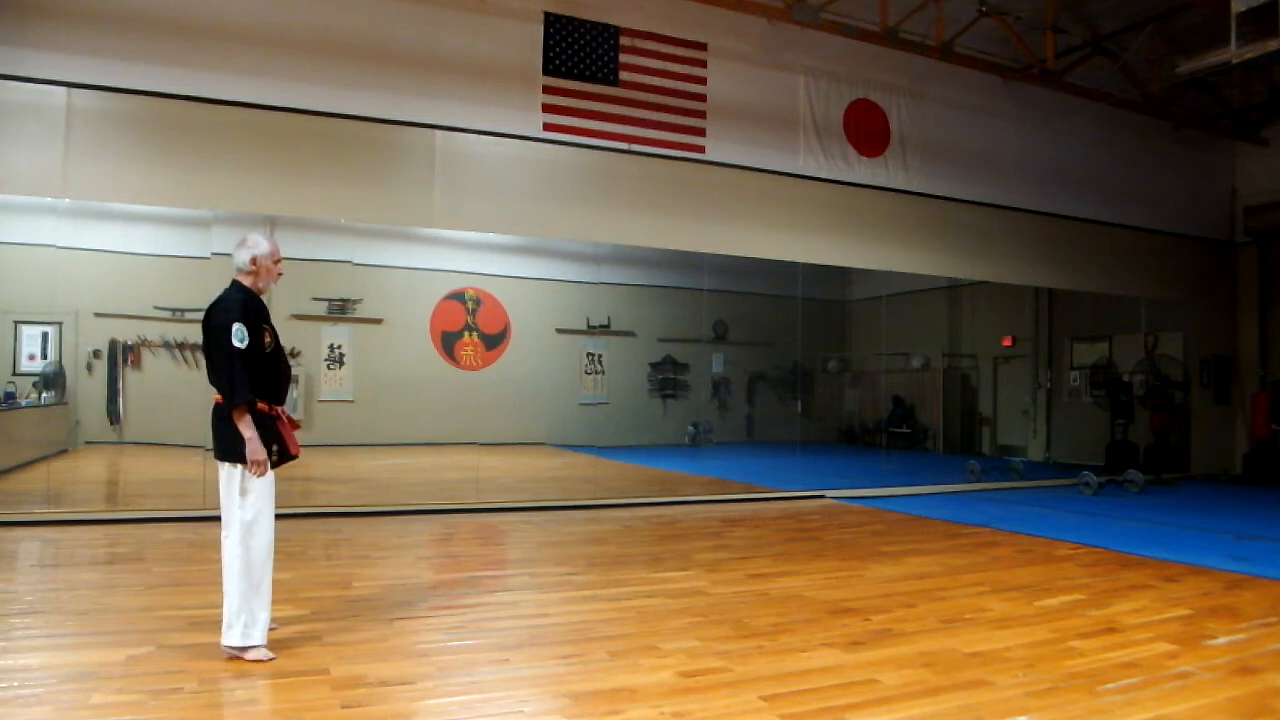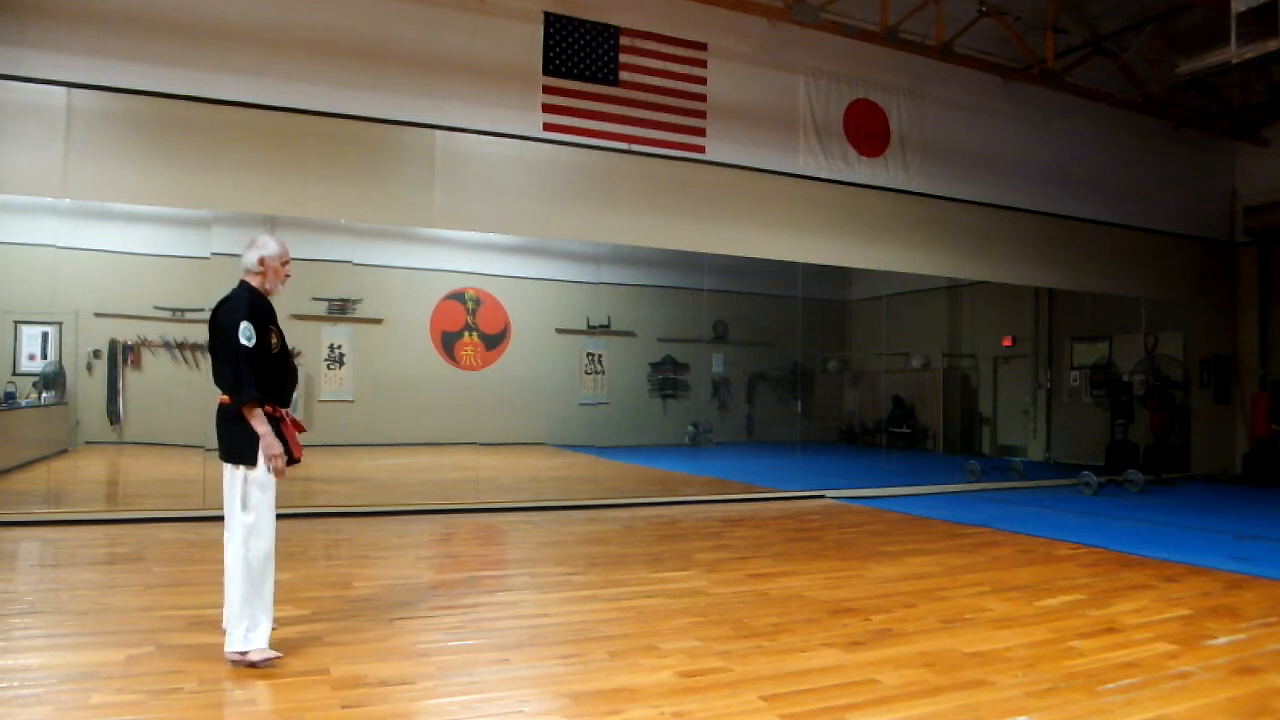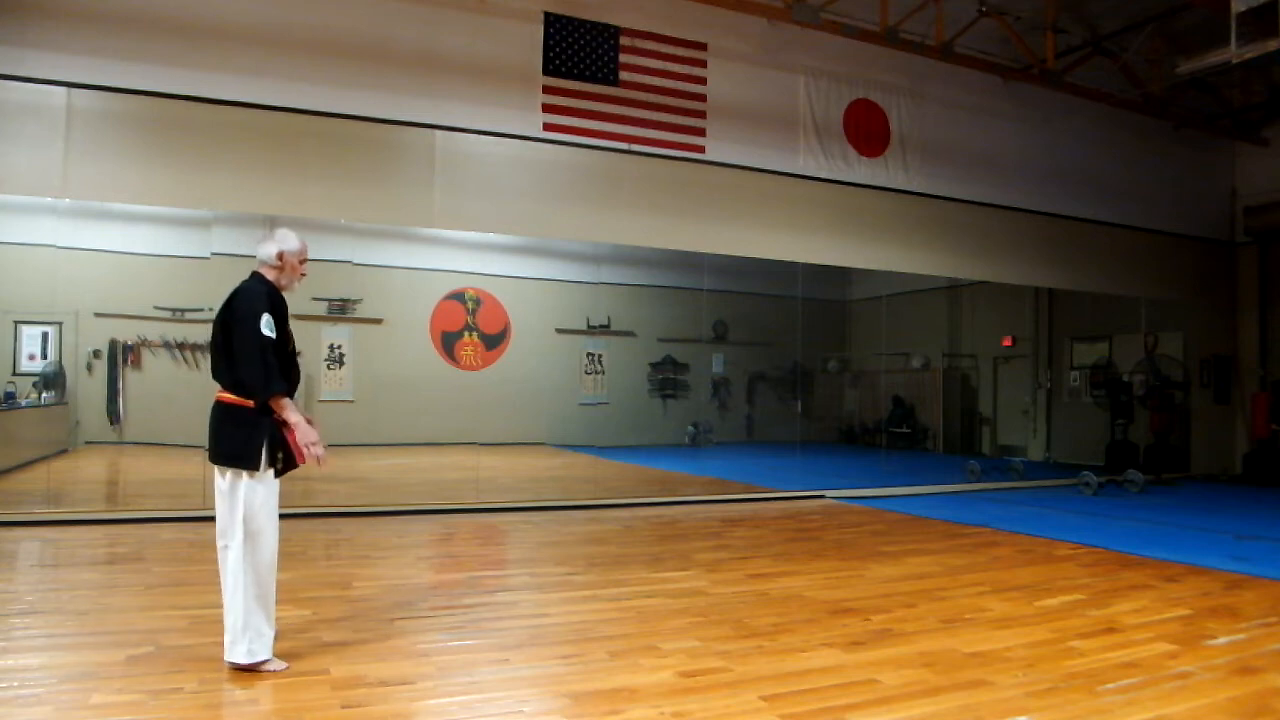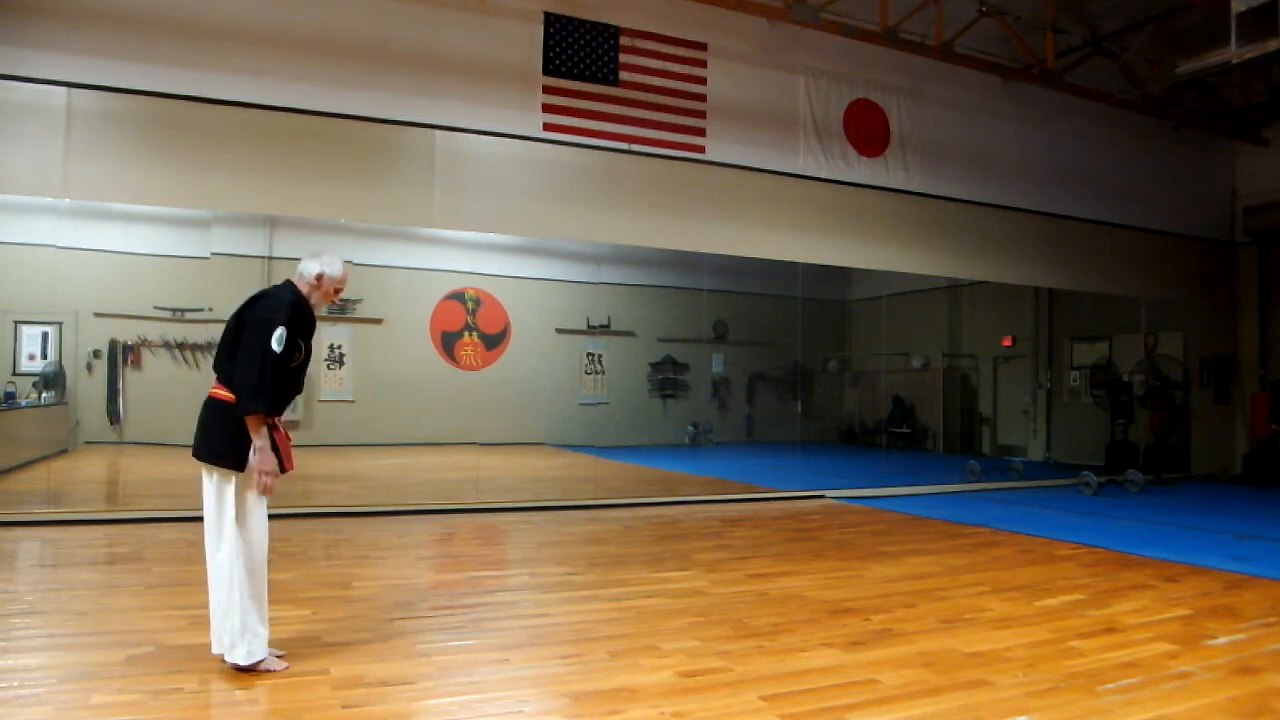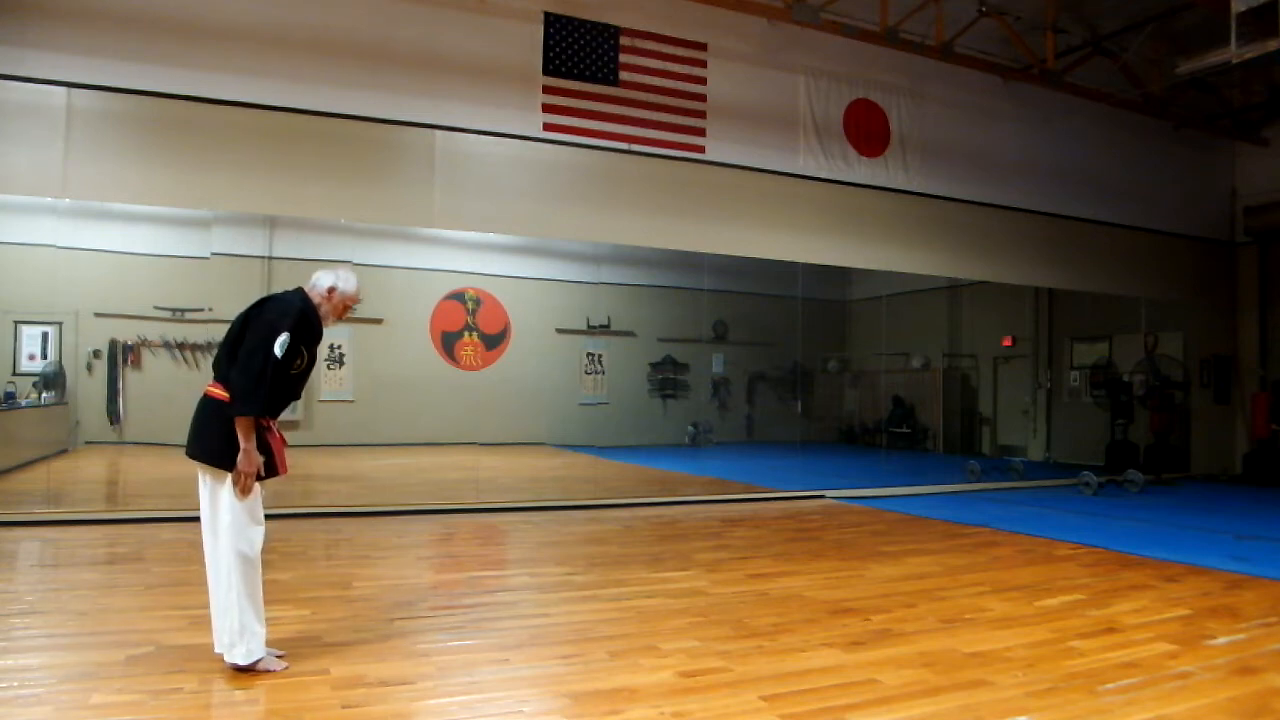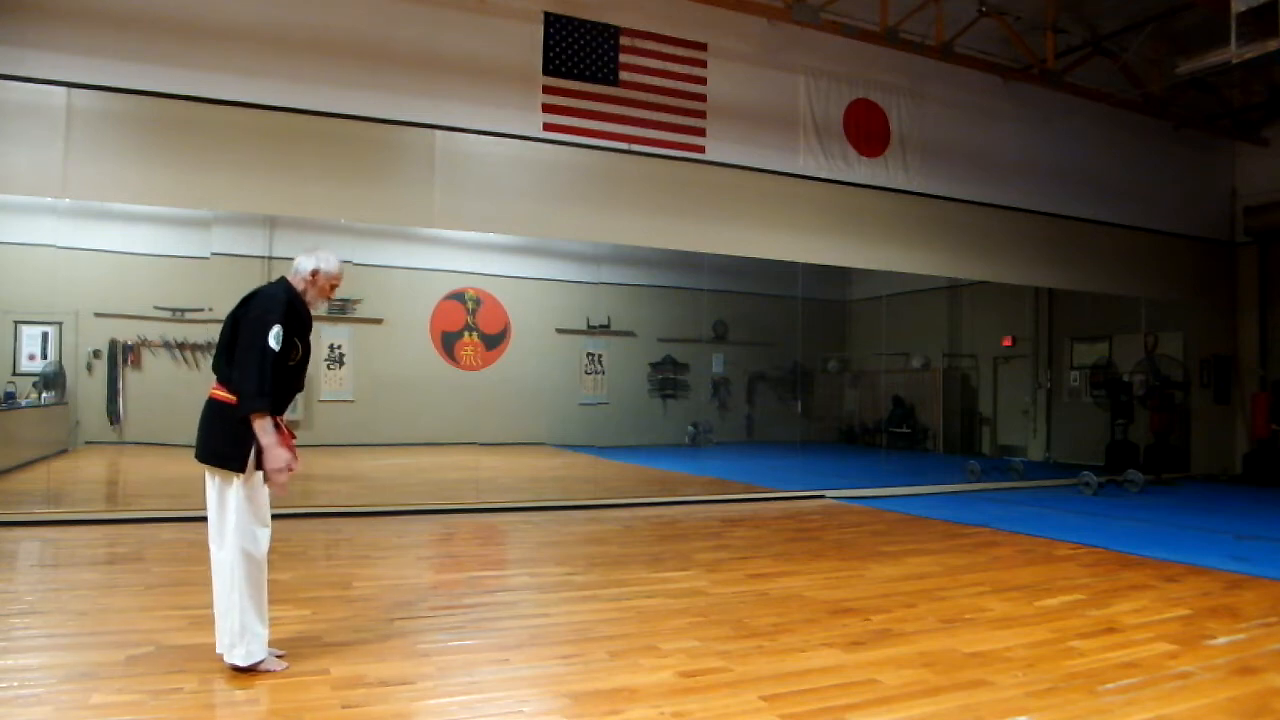
dt=0.4s
person 1, frame 1
left shoulder: (249, 305)
right shoulder: (232, 308)
right elbow: (232, 382)
left wrist: (272, 419)
right wrist: (252, 438)
left hip: (255, 425)
right hip: (244, 430)
left knee: (249, 526)
right knee: (250, 528)
left ankle: (246, 618)
right ankle: (241, 634)
person 1, frame 2
left shoulder: (256, 306)
right shoulder: (239, 307)
right elbow: (239, 381)
left wrist: (280, 422)
right wrist: (267, 434)
left hip: (257, 429)
right hip: (248, 431)
left knee: (247, 527)
right knee: (252, 530)
left ankle: (240, 618)
right ankle: (244, 640)
person 1, frame 3
left shoulder: (257, 297)
right shoulder: (257, 298)
right elbow: (260, 372)
left wrist: (288, 418)
right wrist: (297, 422)
left hip: (242, 425)
right hip: (248, 429)
left knee: (243, 533)
right knee: (253, 535)
left ankle: (248, 630)
right ankle: (248, 648)
person 1, frame 4
left shoulder: (289, 308)
right shoulder: (279, 307)
right elbow: (251, 381)
left wrist: (263, 440)
right wrist: (261, 447)
left hip: (230, 429)
right hip: (236, 432)
left knee: (235, 538)
right knee: (242, 538)
left ankle: (241, 640)
right ankle: (244, 648)
person 1, frame 5
left shoulder: (298, 316)
right shoulder: (286, 313)
right elbow: (247, 381)
left wrist: (255, 442)
right wrist: (248, 449)
left hip: (229, 430)
right hip: (228, 430)
left knee: (234, 537)
right knee: (237, 538)
left ankle: (241, 640)
right ankle: (244, 649)
person 1, frame 6
left shoulder: (284, 306)
right shoulder: (271, 305)
right elbow: (252, 382)
left wrist: (272, 438)
right wrist: (270, 444)
left hip: (236, 431)
right hip: (236, 432)
left knee: (240, 538)
right knee: (242, 539)
left ankle: (244, 639)
right ankle: (245, 649)
